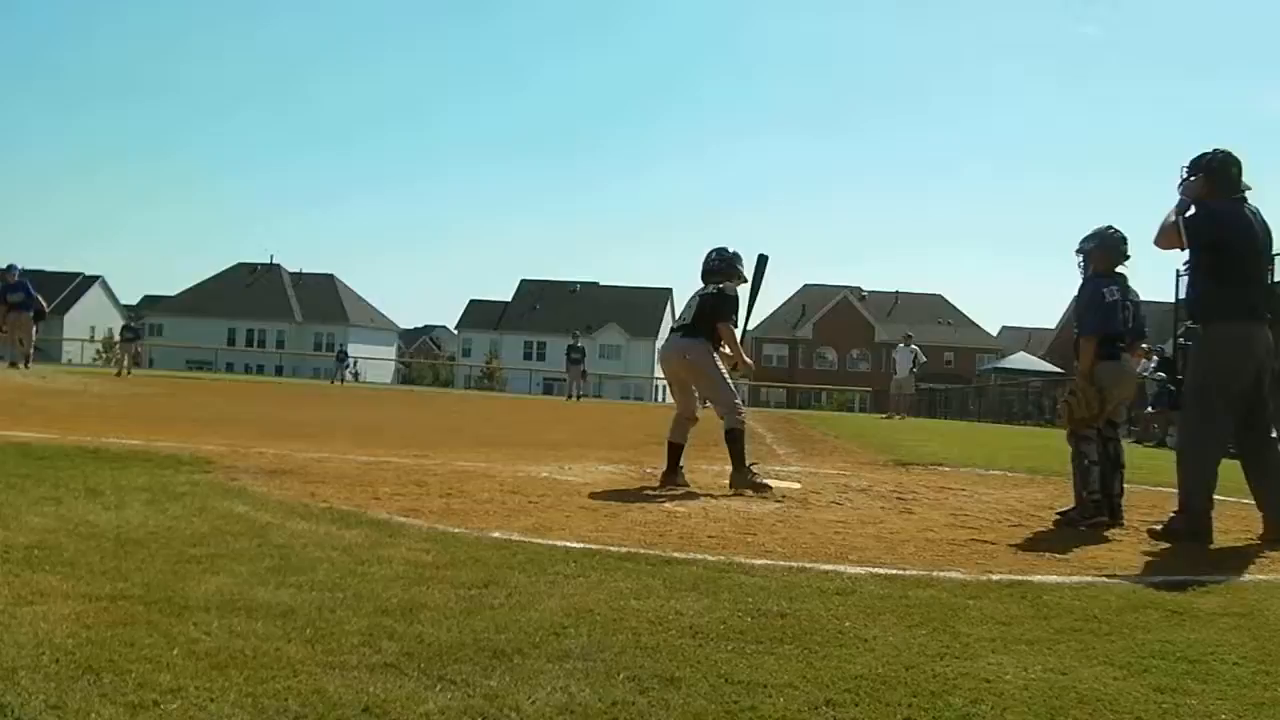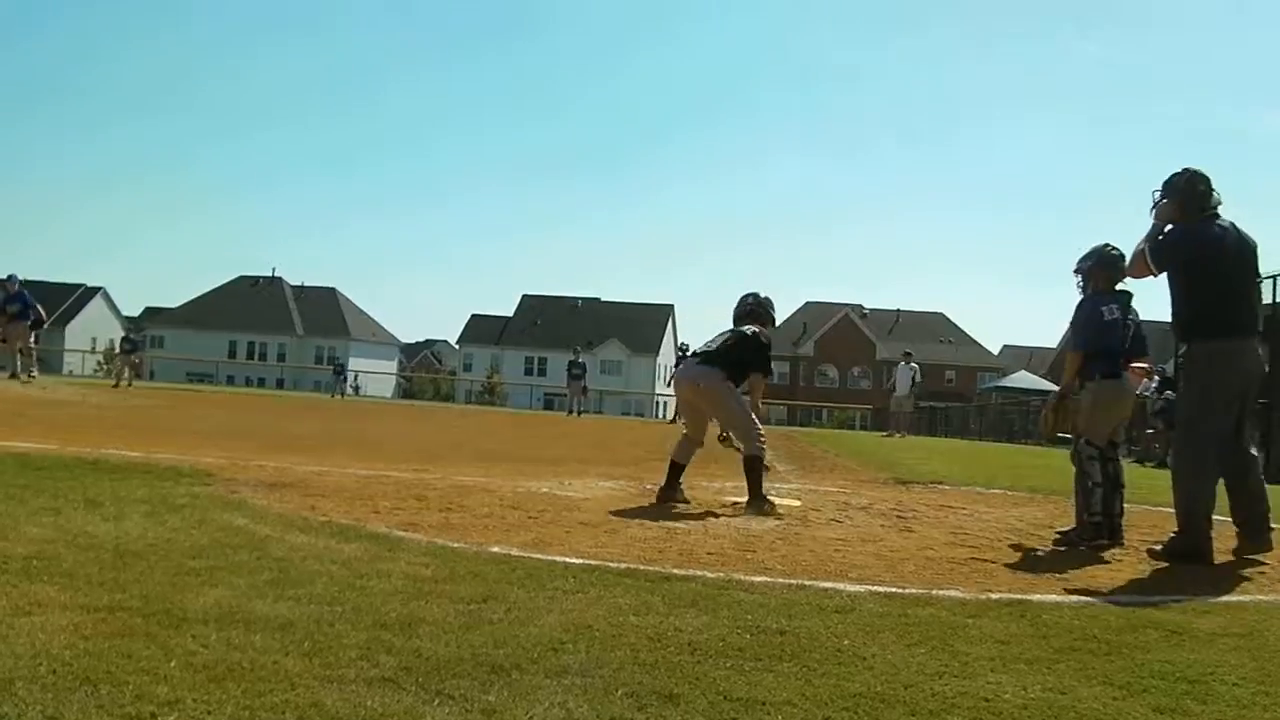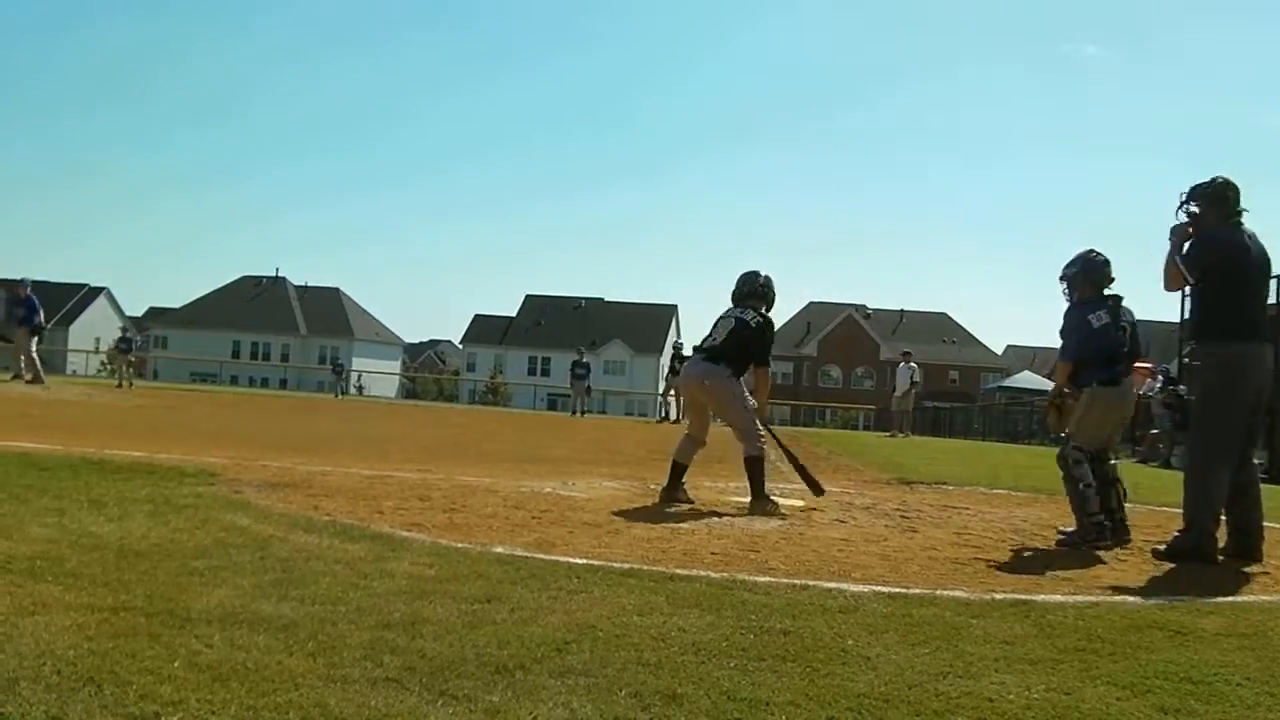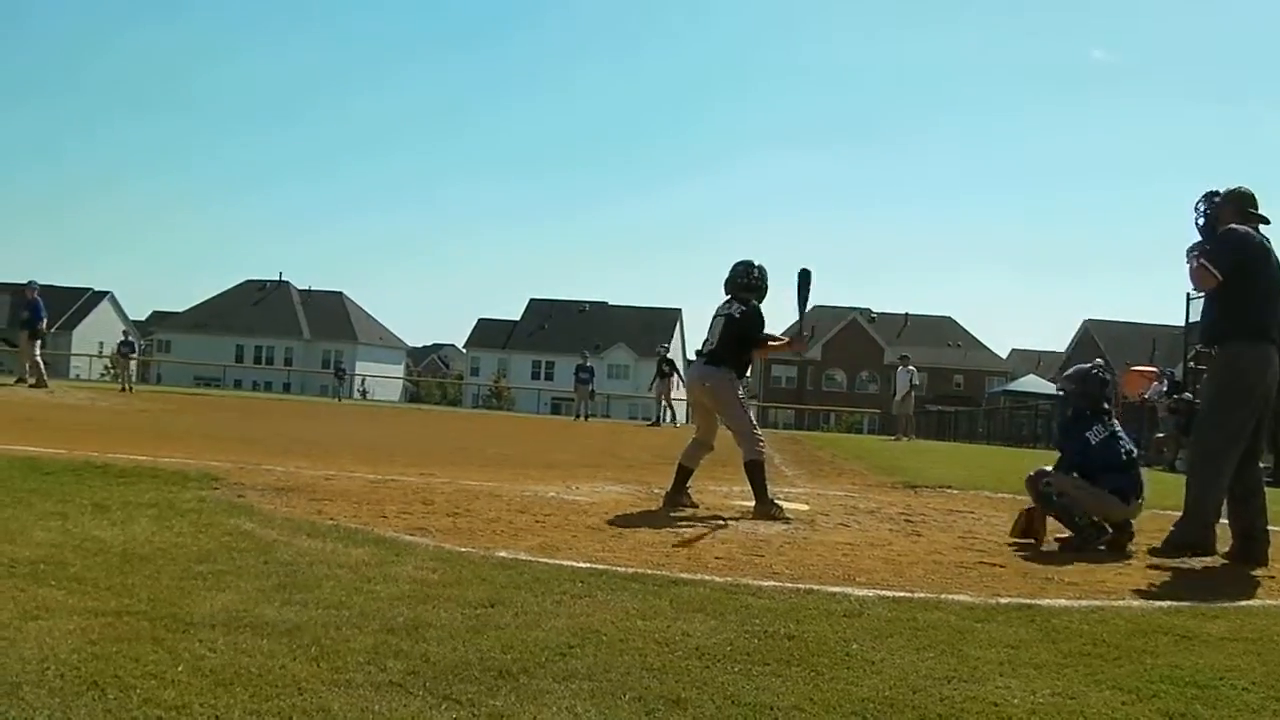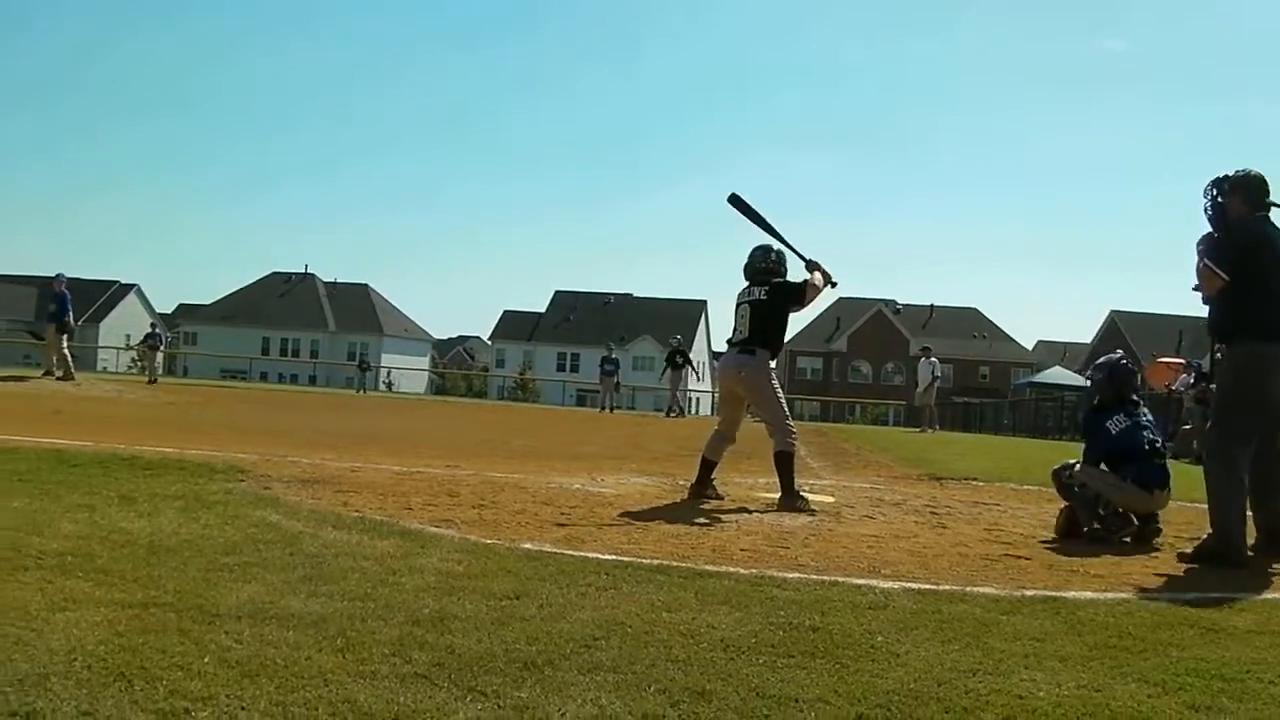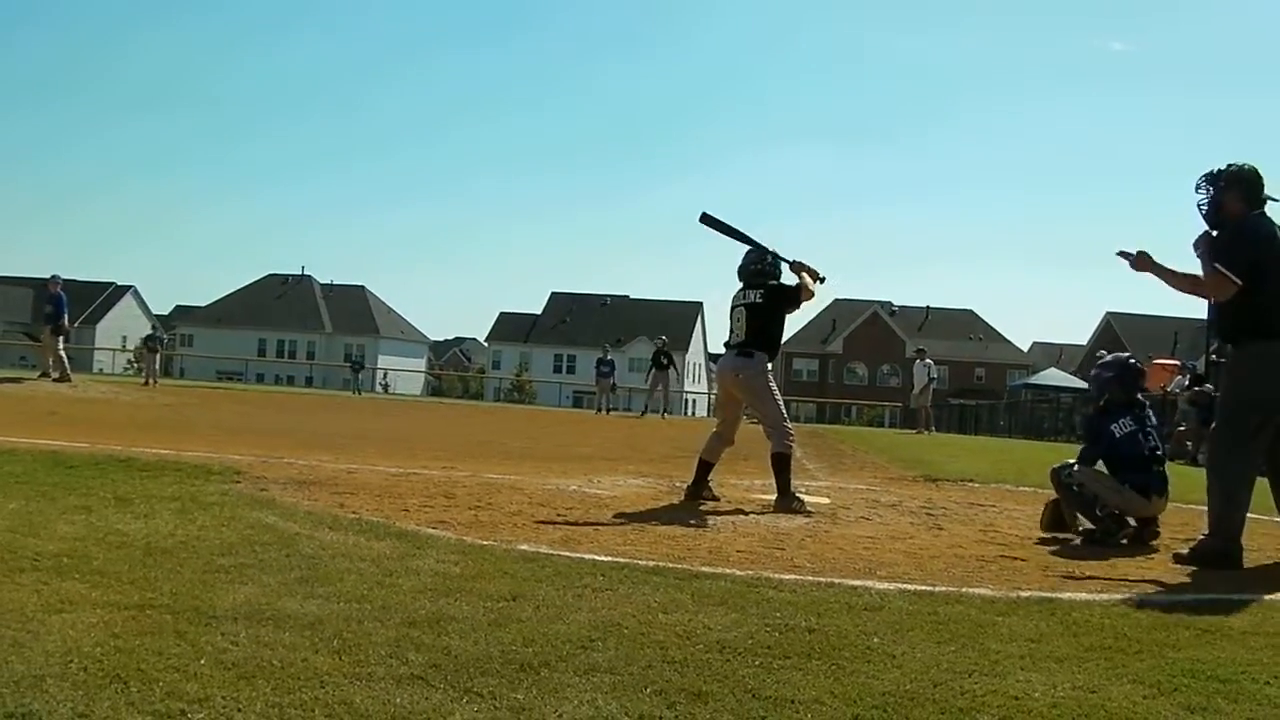
dt=0.4s
person 1, frame 1
left shoulder: (1214, 213)
left elbow: (1165, 239)
left wrist: (1184, 202)
left hip: (1222, 334)
left knee: (1200, 430)
left ankle: (1193, 521)
person 1, frame 2
left shoulder: (1186, 236)
right shoulder: (1241, 236)
left elbow: (1135, 267)
right elbow: (1252, 293)
left wrist: (1158, 225)
left hip: (1210, 352)
right hip: (1248, 350)
left knee: (1195, 448)
right knee: (1238, 446)
left ankle: (1193, 540)
right ankle: (1254, 530)
person 1, frame 3
left shoulder: (1213, 238)
right shoulder: (1254, 243)
left elbow: (1173, 281)
right elbow: (1234, 291)
left wrist: (1177, 243)
left hip: (1224, 354)
right hip: (1258, 354)
left knee: (1208, 448)
right knee: (1240, 450)
left ankle: (1198, 538)
right ankle: (1245, 538)
person 1, frame 4
left shoulder: (1233, 237)
left elbow: (1204, 282)
left wrist: (1194, 256)
left hip: (1239, 355)
left knee: (1211, 446)
right knee: (1245, 455)
left ankle: (1194, 533)
person 1, frame 5
left shoulder: (1241, 232)
left elbow: (1211, 283)
left wrist: (1206, 250)
right wrist: (1213, 291)
left hip: (1248, 353)
left knee: (1224, 446)
left ankle: (1226, 541)
person 1, frame 6
left shoulder: (1242, 232)
left elbow: (1218, 289)
right elbow: (1222, 289)
left wrist: (1205, 252)
right wrist: (1154, 269)
left knee: (1229, 448)
left ankle: (1221, 545)
person 2, frame 1
left shoulder: (701, 294)
right shoulder: (727, 291)
right elbow: (724, 327)
left wrist: (727, 356)
right wrist: (741, 357)
left hip: (669, 349)
right hip: (692, 351)
left knee: (686, 411)
right knee: (732, 409)
left ankle: (671, 473)
right ankle: (741, 472)
person 2, frame 2
left shoulder: (730, 333)
right shoulder: (760, 336)
right elbow: (757, 379)
left wrist: (725, 418)
right wrist: (754, 407)
left hip: (683, 374)
right hip: (708, 379)
left knee: (693, 434)
right knee: (753, 435)
left ankle: (670, 488)
right ankle: (756, 500)
person 2, frame 3
left shoulder: (729, 314)
right shoulder: (762, 321)
right elbow: (760, 370)
left wrist: (747, 399)
right wrist: (760, 407)
left hip: (690, 370)
right hip: (715, 375)
left knee: (696, 432)
right knee: (752, 435)
left ankle: (672, 488)
right ankle: (759, 499)
person 2, frame 4
left shoulder: (726, 307)
right shoulder: (750, 310)
left elbow: (754, 340)
right elbow: (756, 350)
left wrist: (783, 342)
right wrist: (789, 345)
left hip: (696, 374)
right hip: (719, 377)
left knee: (703, 437)
right knee: (751, 439)
left ankle: (676, 493)
right ankle: (763, 503)
person 2, frame 5
left shoulder: (745, 293)
right shoulder: (776, 288)
left elbow: (793, 303)
right elbow: (812, 289)
left wrist: (818, 280)
right wrist: (816, 273)
left hip: (728, 362)
right hip: (752, 365)
left knee: (726, 428)
right knee: (783, 430)
left ankle: (701, 485)
right ankle: (788, 494)
person 2, frame 6
left shoulder: (740, 295)
right shoulder: (771, 290)
left elbow: (781, 308)
right elbow: (806, 292)
left wrist: (807, 277)
right wrist: (803, 274)
left hip: (727, 364)
right hip: (751, 367)
left knee: (724, 430)
right knee: (781, 432)
left ankle: (697, 486)
right ankle: (785, 496)
person 3, frame 1
left shoulder: (1094, 286)
right shoulder: (1129, 292)
left elbow: (1089, 336)
right elbow: (1137, 339)
left wrist: (1082, 377)
left hip: (1103, 367)
right hip: (1127, 369)
left knee: (1083, 435)
right knee: (1110, 437)
left ankle: (1090, 507)
right ankle: (1112, 508)
person 3, frame 2
left shoulder: (1092, 304)
right shoulder: (1128, 309)
left elbow: (1077, 351)
right elbow: (1138, 354)
left wrist: (1064, 387)
left hip: (1100, 386)
right hip: (1124, 387)
left knee: (1087, 455)
right knee: (1109, 456)
left ankle: (1090, 530)
right ankle: (1112, 528)
person 3, frame 3
left shoulder: (1080, 313)
right shoulder: (1122, 311)
left elbow: (1066, 359)
right elbow: (1134, 354)
left wrist: (1057, 390)
left hip: (1100, 393)
right hip: (1126, 393)
left knee: (1072, 457)
right knee: (1102, 459)
left ankle: (1092, 530)
right ankle: (1118, 526)
person 3, frame 4
left shoulder: (1076, 423)
right shoulder: (1107, 418)
left elbow: (1063, 471)
left wrist: (1040, 505)
left hip: (1114, 501)
right hip: (1133, 500)
left knee: (1039, 481)
left ankle: (1091, 534)
right ankle: (1122, 529)
person 3, frame 5
left shoulder: (1099, 415)
right shoulder: (1140, 410)
left elbow: (1090, 465)
left wrist: (1083, 516)
left hip: (1138, 494)
right hip: (1161, 493)
left knee: (1063, 474)
left ankle: (1115, 524)
right ankle: (1148, 522)
person 3, frame 6
left shoulder: (1104, 417)
right shoulder: (1144, 411)
left elbow: (1085, 466)
left wrist: (1068, 505)
left hip: (1134, 498)
right hip: (1159, 499)
left knee: (1062, 473)
left ankle: (1113, 526)
right ankle: (1147, 524)
